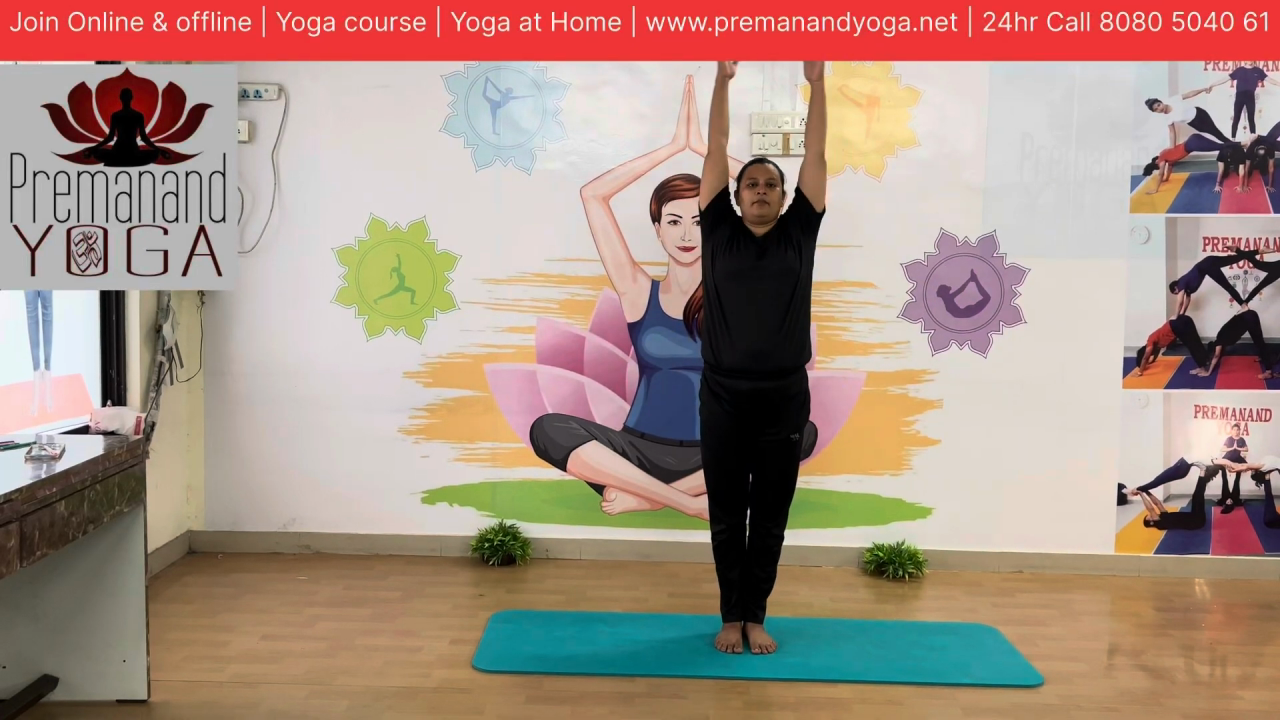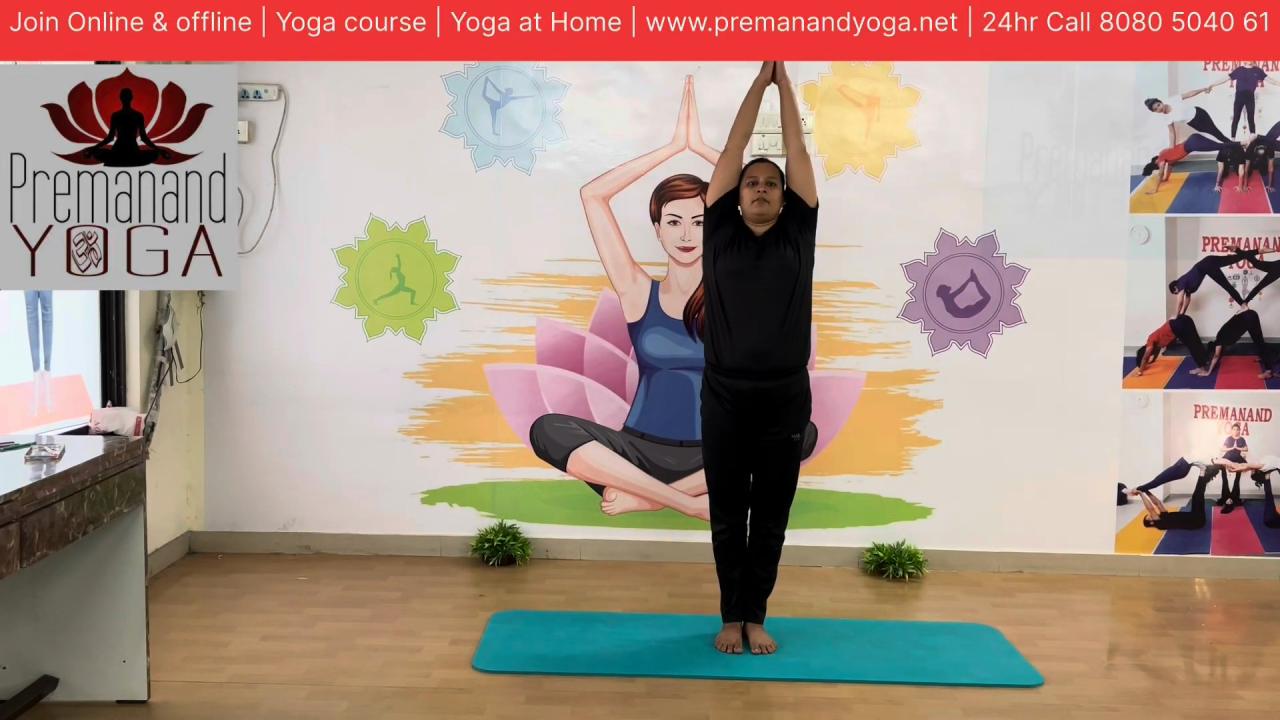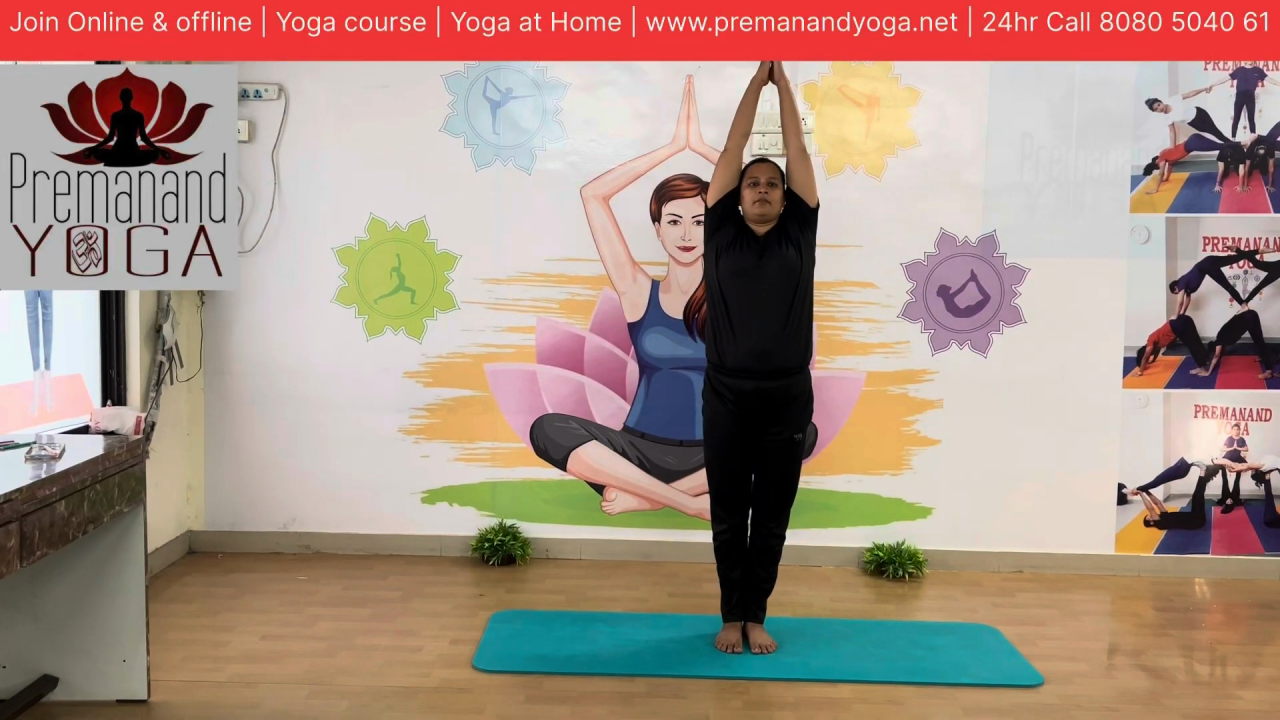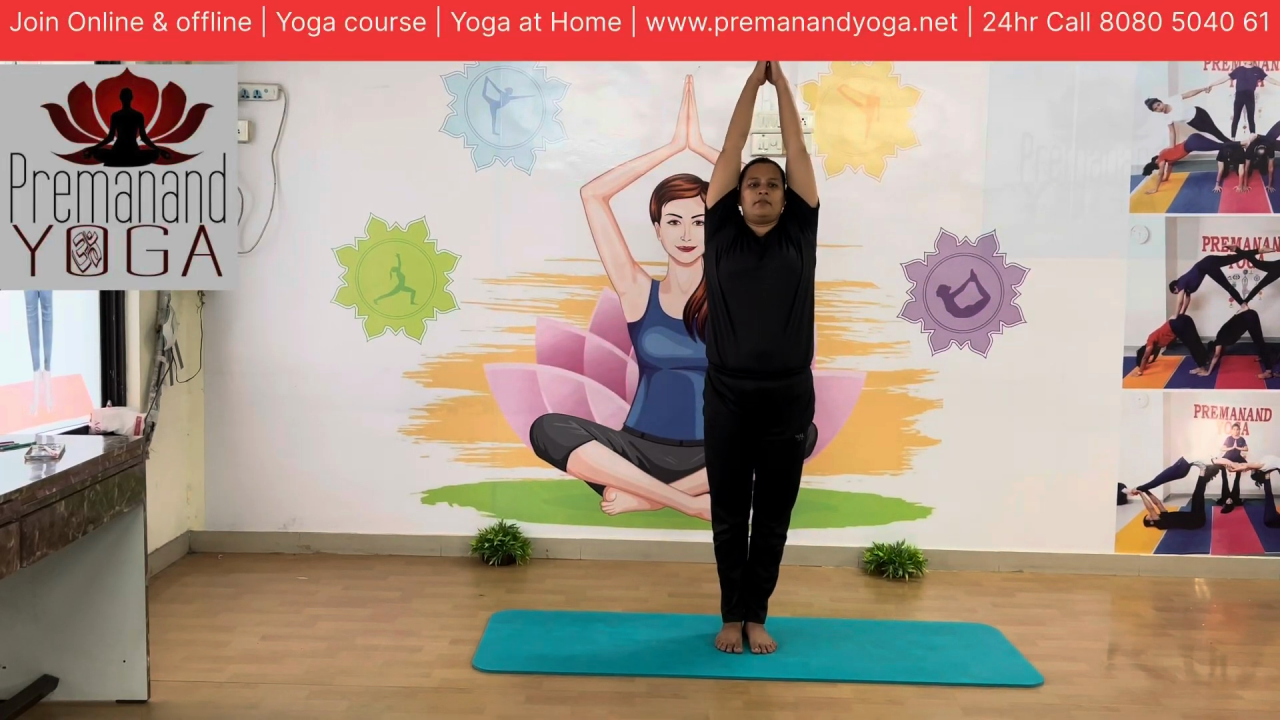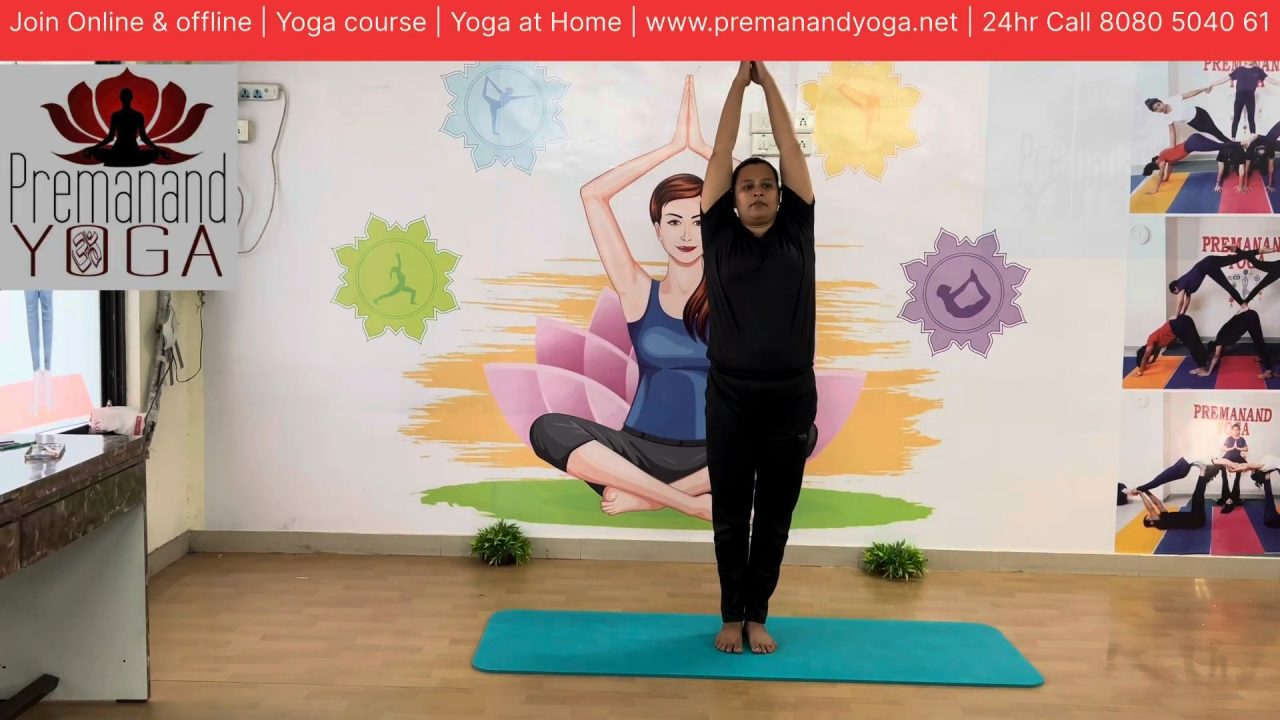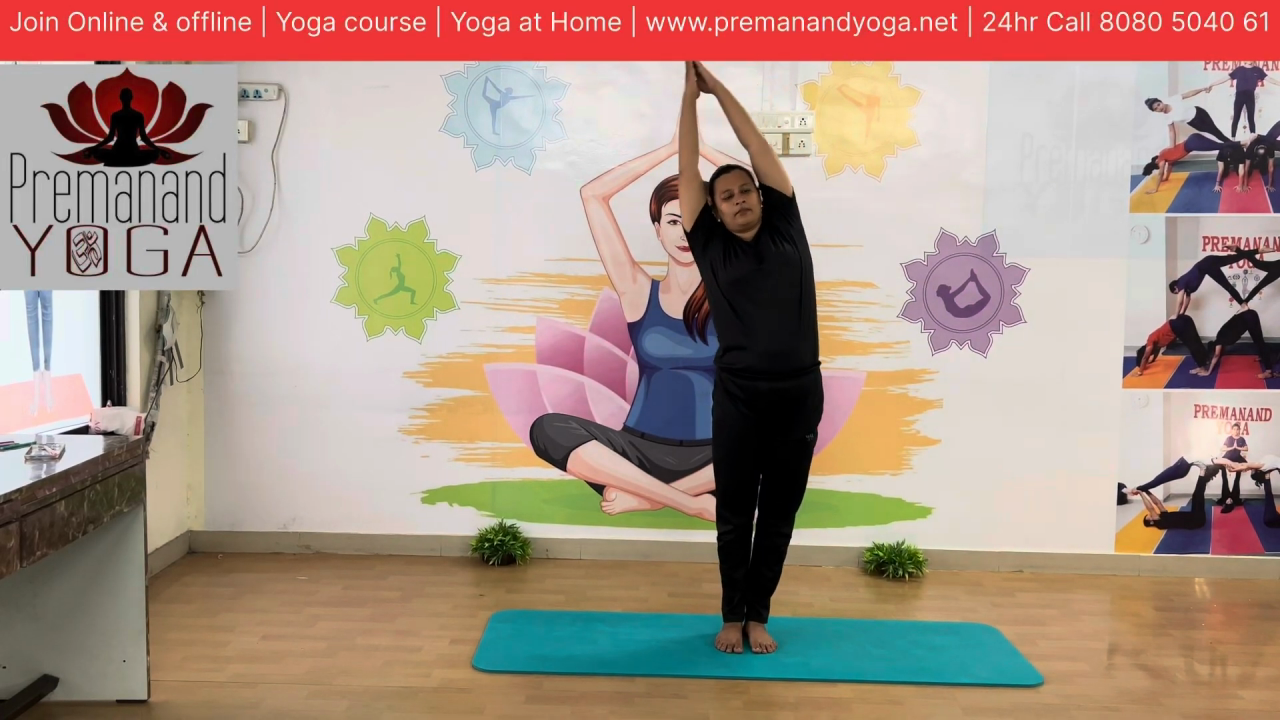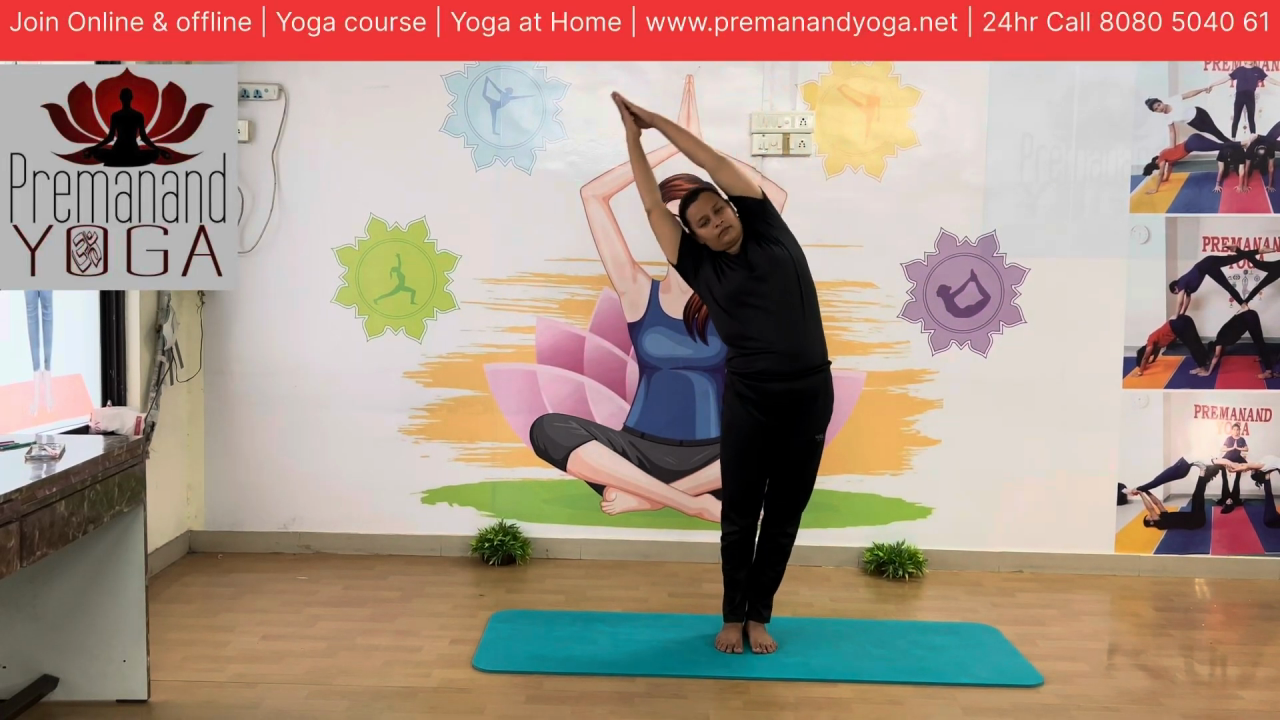
dt=0.3s
person 1, frame 1
left shoulder: (799, 233)
right shoulder: (719, 231)
left elbow: (815, 156)
right elbow: (715, 151)
left wrist: (817, 85)
right wrist: (721, 80)
left hip: (784, 397)
right hip: (723, 396)
left knee: (770, 516)
right knee: (726, 515)
left ankle: (755, 615)
right ankle: (730, 615)
person 1, frame 2
left shoulder: (799, 231)
right shoulder: (720, 230)
left elbow: (798, 150)
right elbow: (733, 149)
left wrist: (785, 81)
right wrist: (758, 83)
left hip: (785, 396)
right hip: (725, 395)
left knee: (771, 516)
right knee: (728, 514)
left ankle: (756, 615)
right ankle: (731, 615)
person 1, frame 3
left shoulder: (800, 232)
right shoulder: (721, 231)
left elbow: (798, 151)
right elbow: (731, 150)
left wrist: (783, 83)
right wrist: (755, 82)
left hip: (787, 396)
right hip: (727, 395)
left knee: (771, 515)
right knee: (728, 513)
left ankle: (756, 614)
right ankle: (731, 615)
person 1, frame 4
left shoulder: (800, 232)
right shoulder: (722, 232)
left elbow: (798, 151)
right elbow: (730, 152)
left wrist: (781, 82)
right wrist: (752, 82)
left hip: (788, 397)
right hip: (728, 396)
left knee: (773, 516)
right knee: (729, 514)
left ankle: (756, 615)
right ankle: (731, 615)
person 1, frame 5
left shoulder: (797, 231)
right shoulder: (719, 236)
left elbow: (790, 149)
right elbow: (719, 156)
left wrist: (768, 83)
right wrist: (737, 86)
left hip: (791, 395)
right hip: (731, 395)
left knee: (774, 516)
right knee: (730, 514)
left ankle: (758, 615)
right ankle: (732, 615)
person 1, frame 6
left shoulder: (786, 228)
right shoulder: (711, 247)
left elbow: (759, 149)
right elbow: (688, 172)
left wrist: (722, 91)
right wrist: (690, 98)
left hip: (798, 393)
right hip: (738, 395)
left knee: (778, 515)
right knee: (734, 514)
left ankle: (758, 615)
right ankle: (732, 616)
person 1, frame 7
left shoulder: (768, 229)
right shoulder: (701, 267)
left elbow: (716, 163)
right elbow: (654, 208)
left wrist: (658, 120)
right wrist: (634, 137)
left hip: (809, 394)
right hip: (750, 397)
left knee: (784, 513)
right knee: (739, 513)
left ankle: (759, 615)
right ankle: (732, 616)
person 2, frame 1
right shoulder: (638, 291)
right elbow: (592, 195)
left wrist: (700, 144)
right wrist: (673, 146)
right hip: (642, 452)
left knee: (800, 433)
right knee: (548, 430)
left ankle: (646, 496)
right ankle: (694, 502)
person 2, frame 2
right shoulder: (638, 291)
right elbow: (592, 195)
left wrist: (699, 145)
right wrist: (673, 146)
right hip: (641, 452)
left knee: (800, 432)
right knee: (548, 430)
left ankle: (645, 496)
right ankle: (695, 503)
person 2, frame 3
right shoulder: (638, 291)
right elbow: (592, 195)
left wrist: (700, 145)
right wrist: (673, 146)
left hip: (712, 457)
right hip: (641, 452)
left knee: (800, 431)
right knee: (548, 430)
left ankle: (646, 497)
right ankle: (694, 503)
person 2, frame 4
right shoulder: (638, 291)
right elbow: (593, 195)
left wrist: (700, 145)
right wrist: (673, 146)
left hip: (713, 457)
right hip: (642, 452)
left knee: (800, 431)
right knee: (549, 430)
left ankle: (647, 496)
right ankle: (696, 502)
person 2, frame 5
right shoulder: (637, 291)
right elbow: (592, 195)
left wrist: (700, 145)
right wrist: (674, 146)
left hip: (710, 456)
right hip: (641, 452)
right knee: (548, 430)
left ankle: (644, 495)
right ankle: (693, 501)
person 2, frame 6
right shoulder: (637, 291)
right elbow: (592, 196)
left wrist: (700, 147)
right wrist: (674, 147)
left hip: (712, 459)
right hip: (640, 454)
right knee: (548, 430)
left ankle: (648, 498)
right ankle: (695, 505)
person 2, frame 7
right shoulder: (638, 291)
left elbow: (775, 198)
right elbow: (593, 195)
right wrist: (672, 147)
left hip: (713, 457)
right hip: (643, 452)
right knee: (548, 430)
left ankle: (647, 496)
right ankle: (696, 503)
